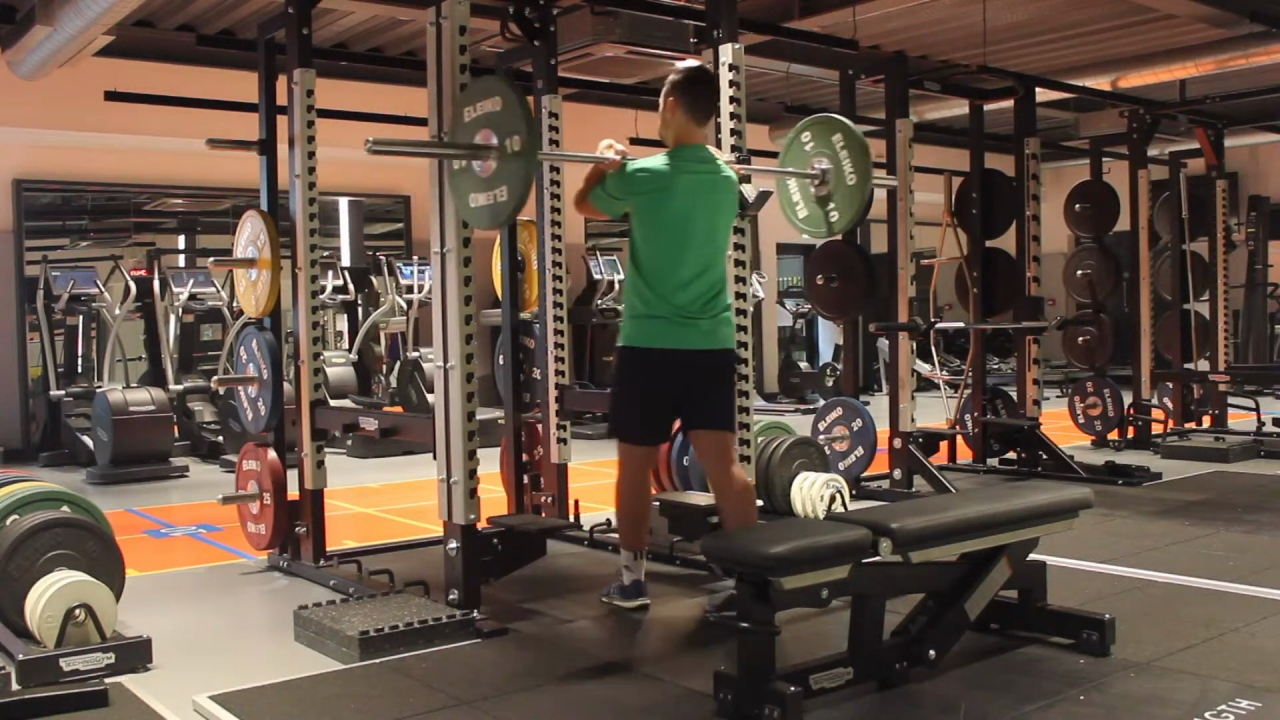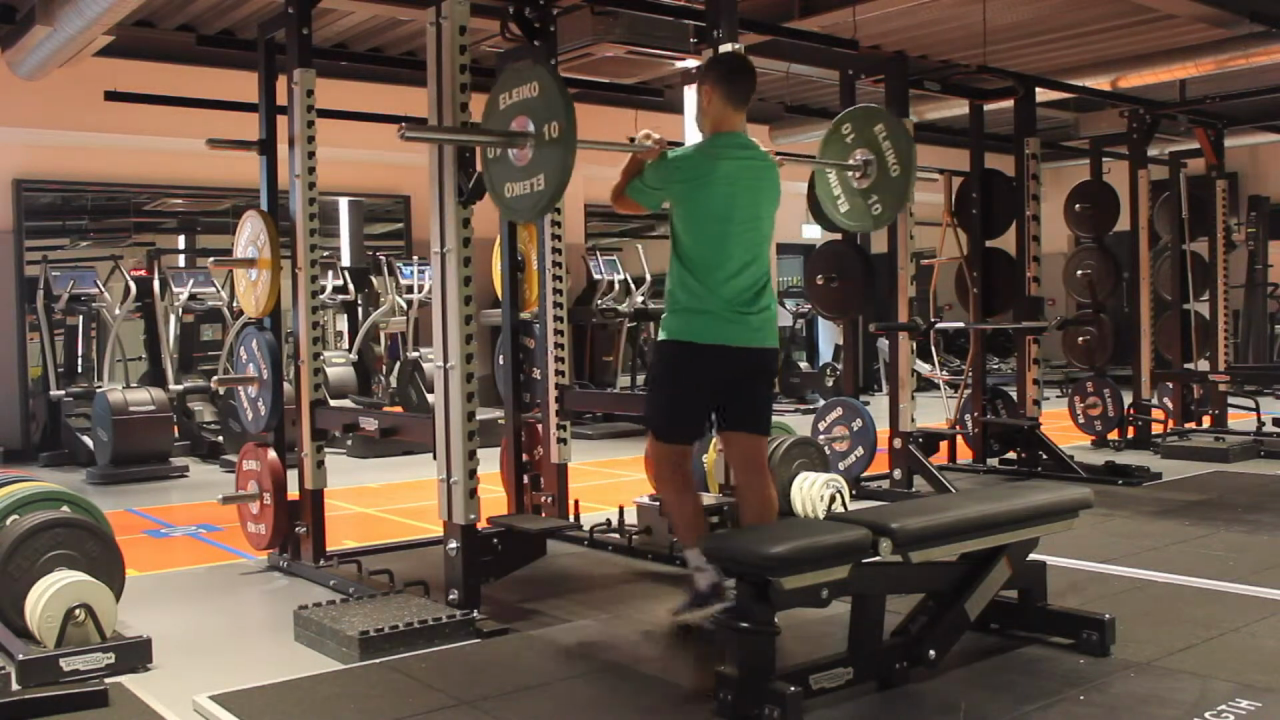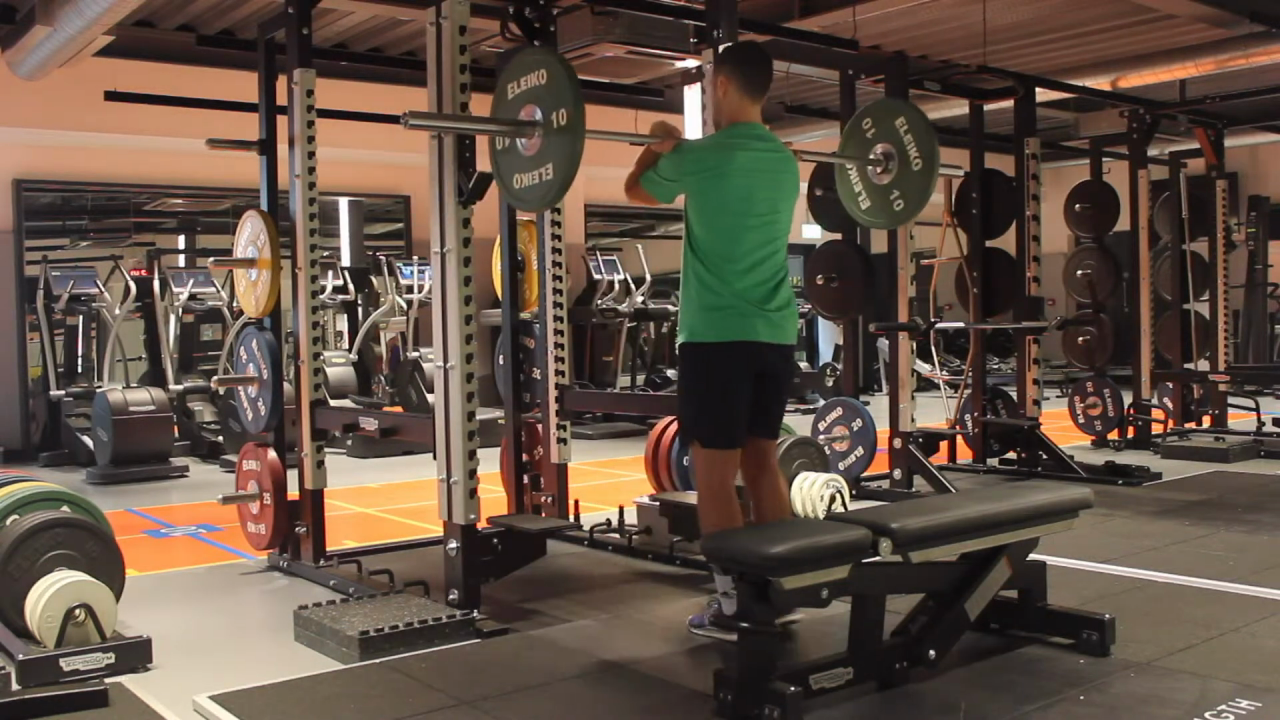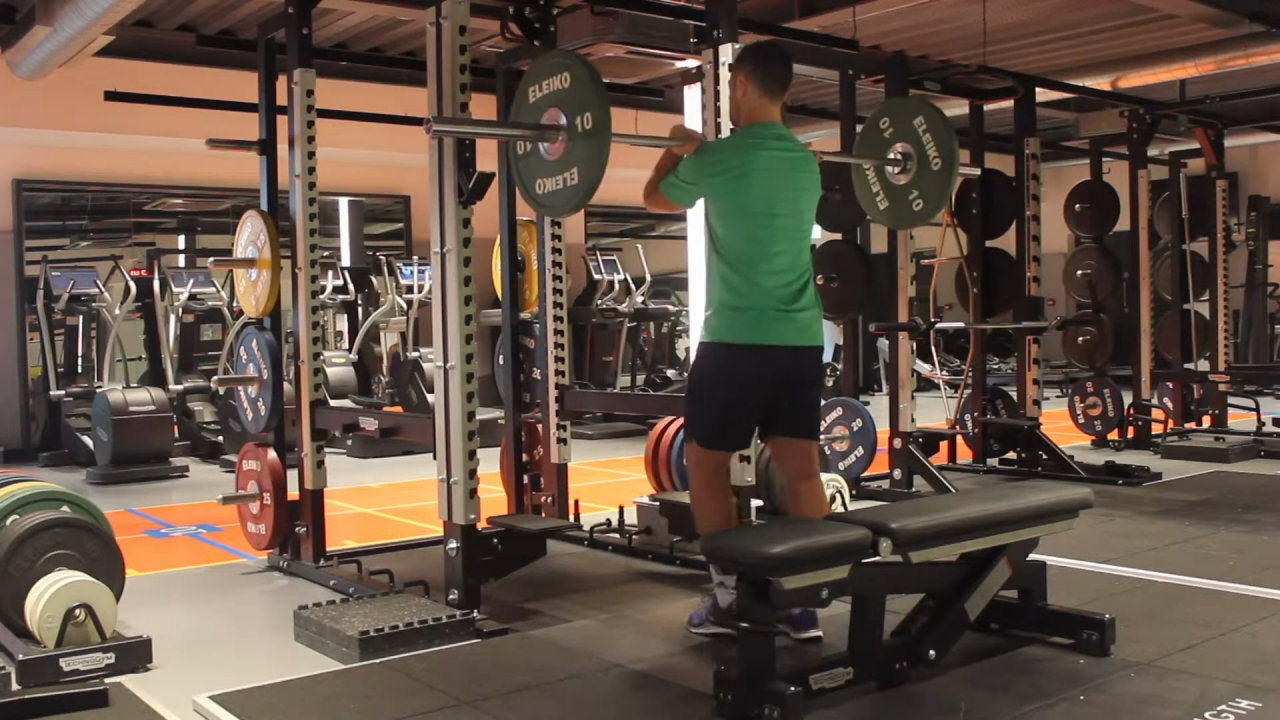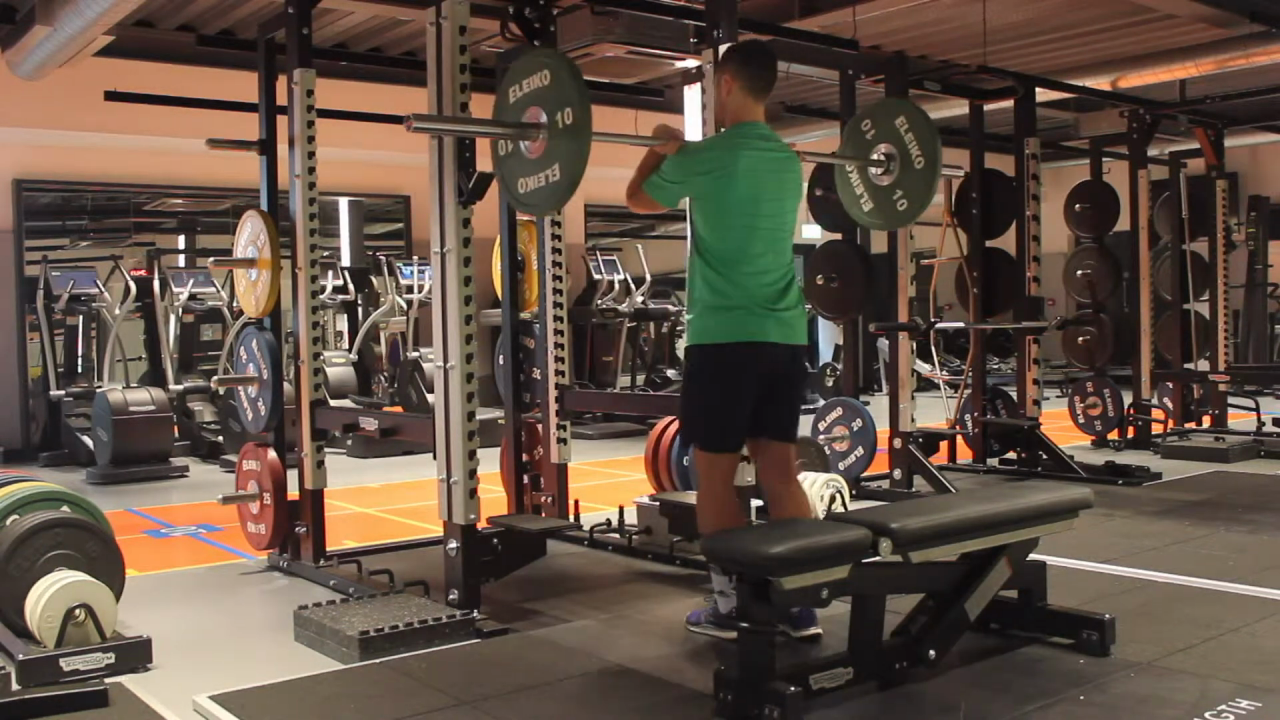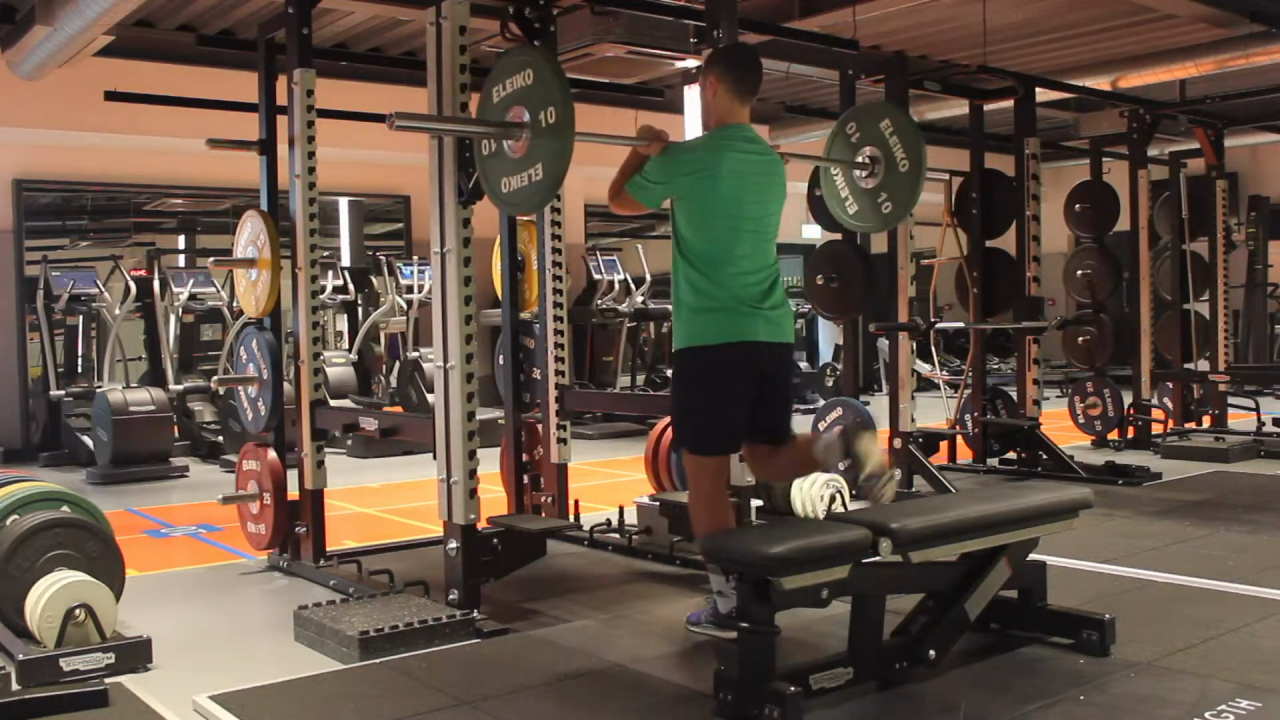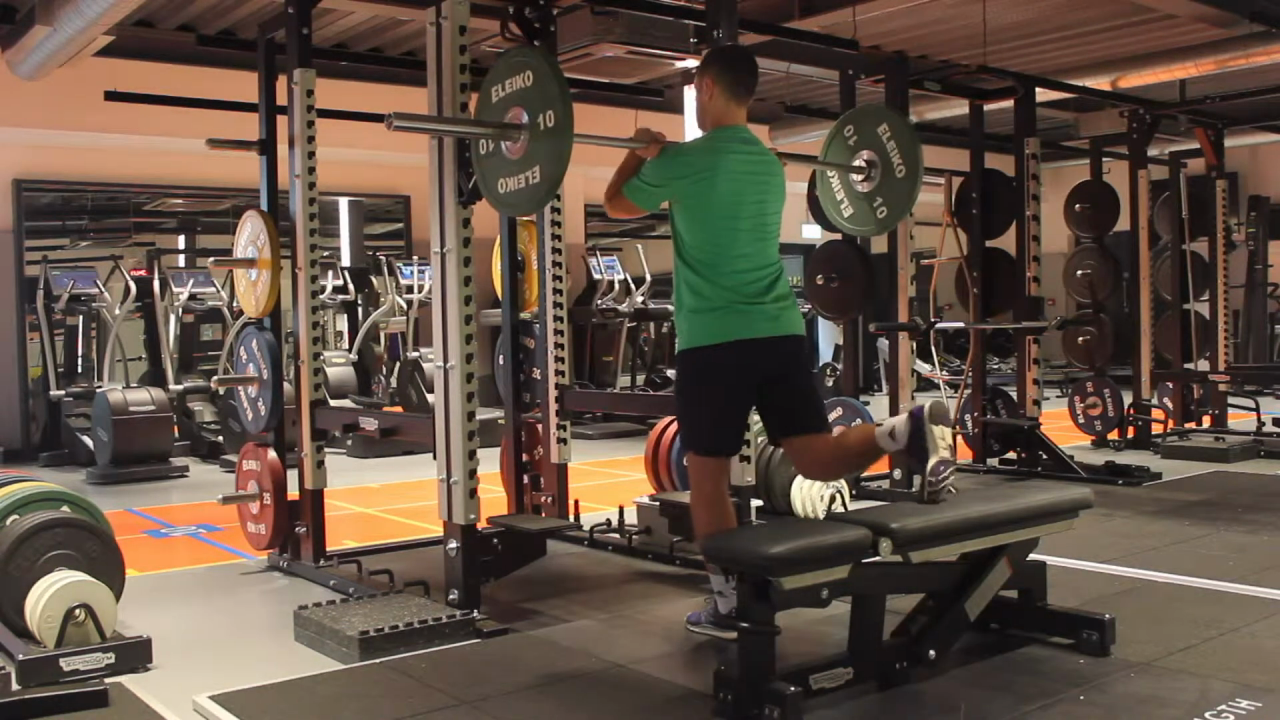
dt=0.4s
person 1, frame 1
left shoulder: (643, 176)
right shoulder: (727, 179)
left elbow: (585, 205)
left wrist: (604, 165)
left hip: (650, 344)
right hip: (713, 343)
left knee: (636, 465)
right knee: (724, 464)
left ankle: (631, 579)
person 1, frame 2
left shoulder: (684, 163)
right shoulder: (768, 169)
left elbow: (623, 199)
left wrist: (643, 155)
left hip: (693, 337)
right hip: (756, 339)
left knee: (667, 459)
right knee: (750, 465)
left ankle: (706, 576)
person 1, frame 3
left shoulder: (698, 156)
right shoulder: (786, 161)
left elbow: (636, 190)
left wrist: (659, 144)
left hip: (716, 336)
right hip: (775, 335)
left knee: (714, 473)
right knee: (761, 463)
left ankle: (731, 606)
person 1, frame 4
left shoulder: (720, 157)
right shoulder: (807, 162)
left elbow: (656, 198)
left wrist: (678, 149)
left hip: (738, 337)
right hip: (800, 338)
left knee: (707, 466)
right knee: (800, 471)
left ankle: (727, 598)
right ankle: (804, 606)
person 1, frame 5
left shoulder: (703, 157)
right shoulder: (789, 161)
left elbow: (638, 199)
left wrist: (661, 150)
left hip: (724, 337)
right hip: (785, 336)
left knee: (715, 473)
right knee: (780, 470)
left ankle: (729, 606)
right ankle: (800, 604)
person 1, frame 6
left shoulder: (686, 157)
right shoulder: (771, 163)
left elbow: (622, 200)
left wrist: (643, 153)
left hip: (711, 339)
right hip: (770, 333)
left knee: (706, 475)
right knee: (769, 459)
left ankle: (728, 608)
right ankle: (845, 447)
person 1, frame 7
left shoulder: (683, 160)
right shoulder: (771, 164)
left elbow: (617, 204)
left wrist: (639, 154)
left hip: (713, 341)
right hip: (780, 331)
left knee: (708, 477)
right knee: (820, 456)
left ankle: (728, 607)
right ankle: (910, 429)
